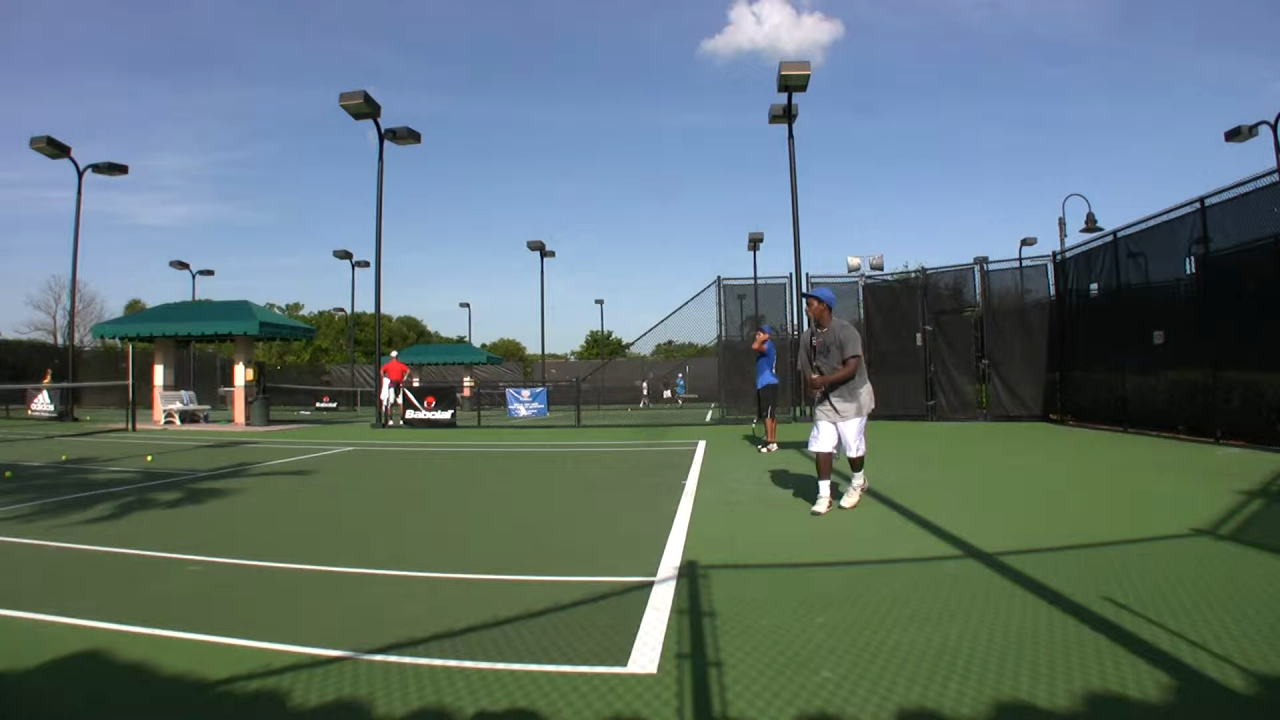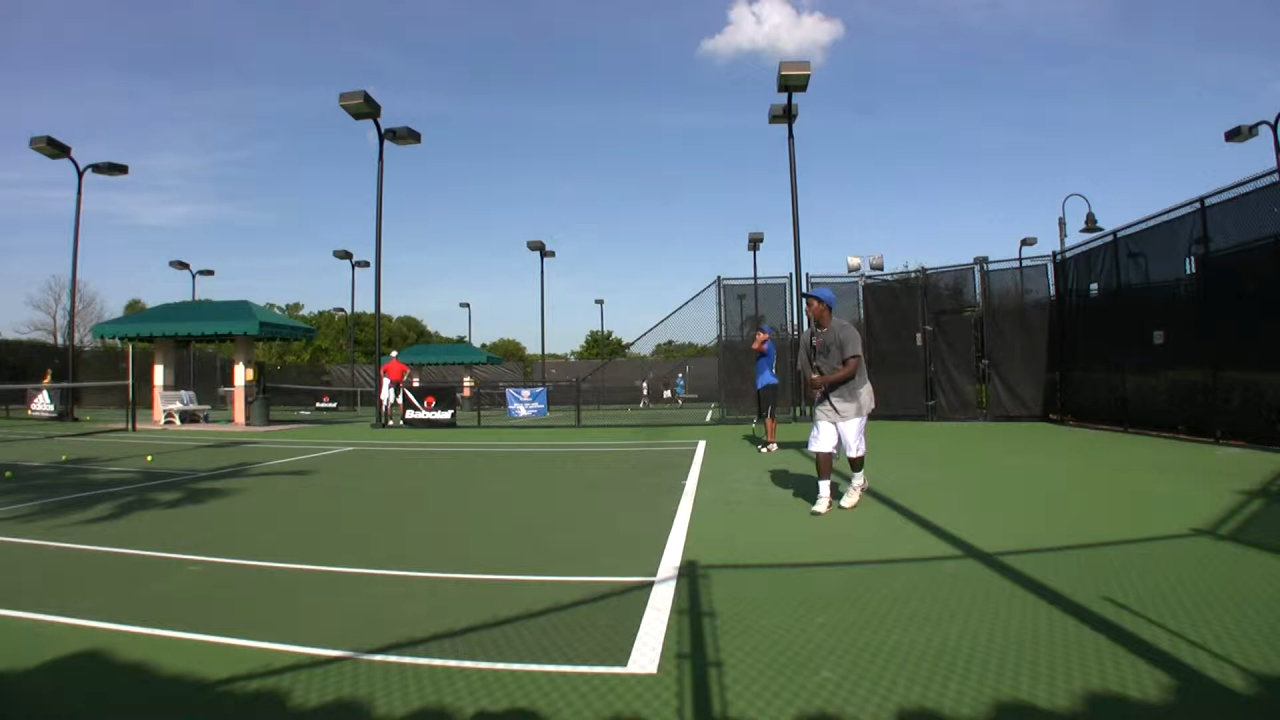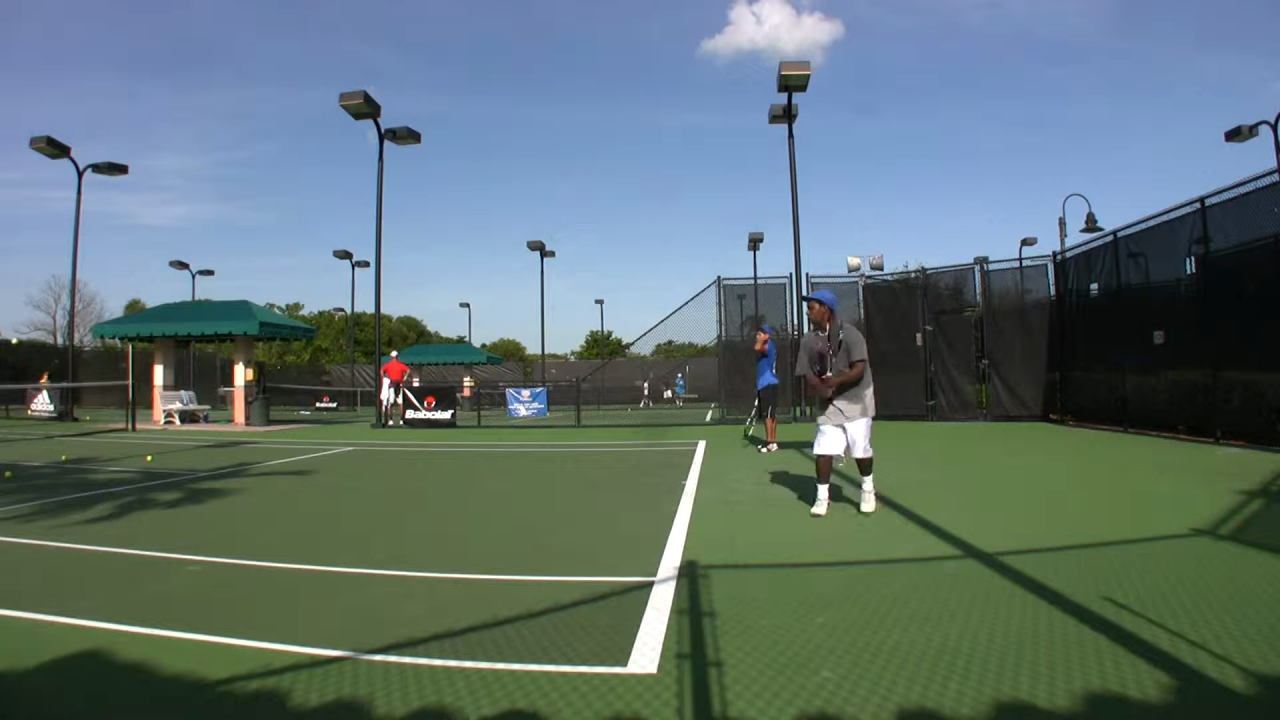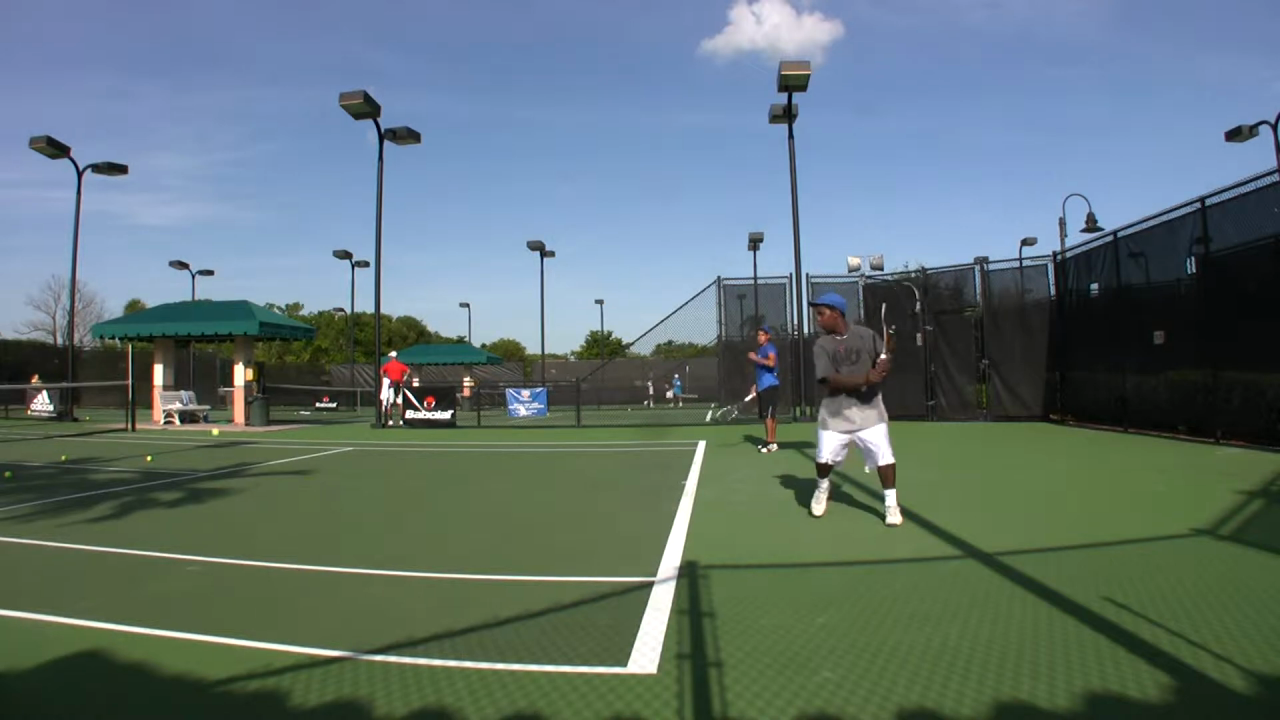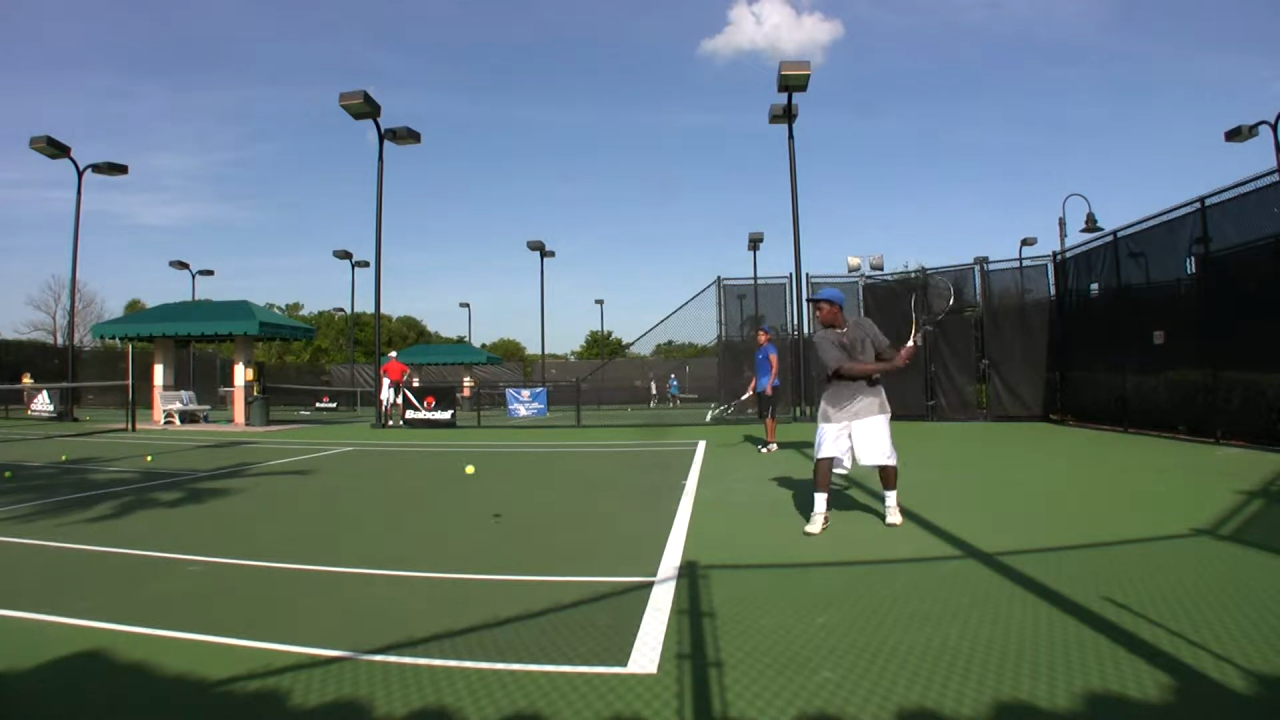
dt=0.2s
person 1, frame 1
left shoulder: (845, 330)
right shoulder: (807, 336)
left elbow: (852, 368)
right elbow: (806, 370)
left wrist: (824, 380)
right wrist: (812, 385)
left hip: (852, 398)
right hip: (825, 400)
left knee: (853, 447)
right knee: (821, 447)
left ankle: (858, 483)
right ankle: (824, 496)
person 1, frame 2
left shoulder: (845, 330)
right shoulder: (807, 336)
left elbow: (852, 367)
right elbow: (806, 370)
left wrist: (824, 380)
right wrist: (812, 385)
left hip: (852, 397)
right hip: (825, 400)
left knee: (853, 447)
right knee: (821, 447)
left ankle: (858, 483)
right ankle: (824, 496)
person 1, frame 3
left shoulder: (849, 333)
right shoulder: (808, 340)
left elbow: (860, 369)
right elbow: (806, 375)
left wrist: (835, 383)
right wrist: (821, 387)
left hip: (857, 400)
right hip: (828, 404)
left knee: (860, 447)
right knee: (823, 451)
left ankle: (867, 489)
right ankle: (822, 497)
person 1, frame 4
left shoulder: (866, 335)
right shoulder: (821, 345)
left elbow: (883, 366)
right elbow: (831, 380)
left wrist: (881, 371)
right wrist: (867, 377)
left hip: (869, 408)
right hip: (834, 411)
left knee: (884, 455)
right knee: (824, 457)
left ankle: (891, 505)
right ankle: (822, 487)
person 1, frame 5
left shoulder: (865, 325)
right shoulder: (821, 338)
left elbow: (885, 352)
right elbow: (846, 369)
left wrist: (899, 356)
right wrist: (891, 366)
left hip: (870, 403)
right hip: (835, 406)
left knee: (885, 456)
right knee: (824, 456)
left ankle: (891, 505)
right ankle: (819, 513)
